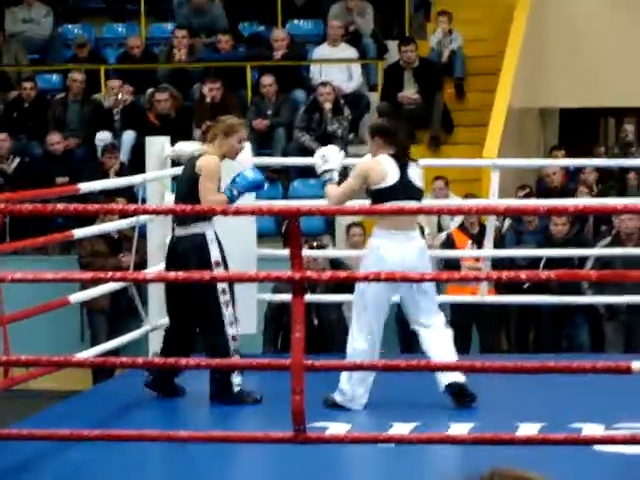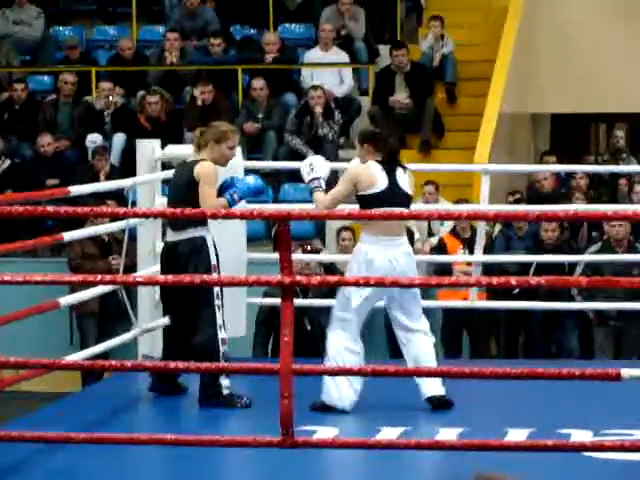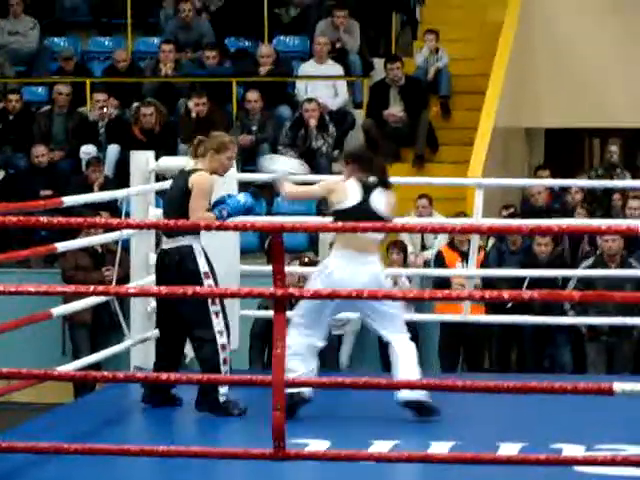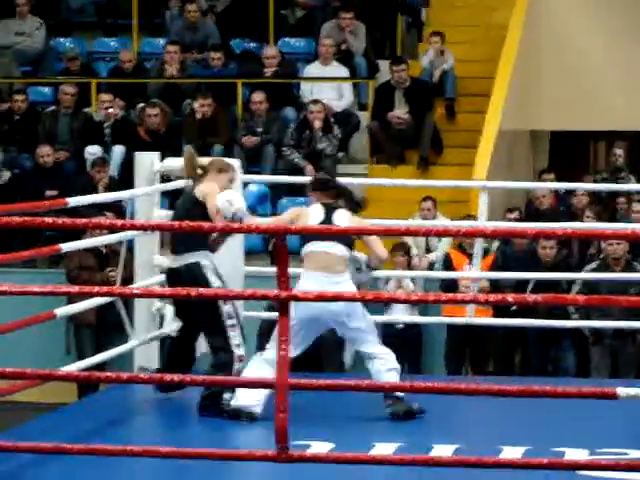
dt=0.2s
person 1, frame 1
left shoulder: (194, 161)
right shoulder: (210, 162)
right elbow: (209, 205)
left wrist: (231, 188)
right wrist: (238, 188)
left hip: (180, 243)
right hip: (200, 243)
left knee: (182, 315)
right knee: (218, 314)
left ankle: (163, 377)
right ankle: (226, 388)
person 1, frame 2
left shoulder: (183, 167)
right shoulder: (207, 168)
right elbow: (208, 208)
left wrist: (224, 191)
right wrist: (237, 193)
left hip: (174, 247)
right hip: (196, 246)
left knee: (181, 317)
right knee: (210, 319)
left ankle: (164, 379)
right ankle: (215, 390)
person 1, frame 3
left shoulder: (182, 176)
right shoulder: (203, 177)
right elbow: (196, 221)
left wrist: (218, 207)
right wrist: (228, 210)
left hip: (168, 256)
right hip: (188, 255)
left knee: (172, 327)
right knee: (212, 325)
left ankle: (157, 391)
right ankle: (213, 397)
person 1, frame 4
left shoulder: (187, 199)
right shoulder: (209, 190)
right elbow: (224, 222)
left wrist: (225, 230)
left hip: (178, 272)
right hip: (198, 270)
left knee: (192, 324)
right knee: (227, 336)
left ankle: (169, 377)
right ankle: (216, 401)
person 2, frame 1
left shoulder: (369, 166)
right shoulder: (415, 168)
left elbow: (335, 200)
left wrist: (328, 174)
left hip: (383, 248)
right hip: (414, 248)
left knee: (365, 324)
right knee: (429, 320)
left ankle: (350, 394)
right ankle: (453, 381)
person 2, frame 2
left shoulder: (358, 172)
right shoulder: (404, 174)
left elbow: (325, 208)
left wrist: (316, 182)
left hip: (371, 254)
right hip: (401, 253)
left knee: (344, 324)
right knee: (414, 326)
left ankle: (338, 396)
right ankle: (435, 391)
person 2, frame 3
left shoulder: (337, 187)
right shoulder: (386, 196)
left elbow: (293, 193)
left wrist: (282, 181)
left hip: (336, 268)
right hip: (369, 271)
left knee: (301, 328)
right knee: (396, 333)
left ankle: (297, 390)
right ankle: (412, 394)
person 2, frame 4
left shoulder: (303, 213)
right shoulder: (353, 219)
left elbow: (262, 226)
right elbow: (381, 256)
left hip: (310, 291)
right hip: (341, 291)
left knee: (277, 352)
right knee: (373, 349)
left ankle: (246, 404)
right ankle: (396, 400)
